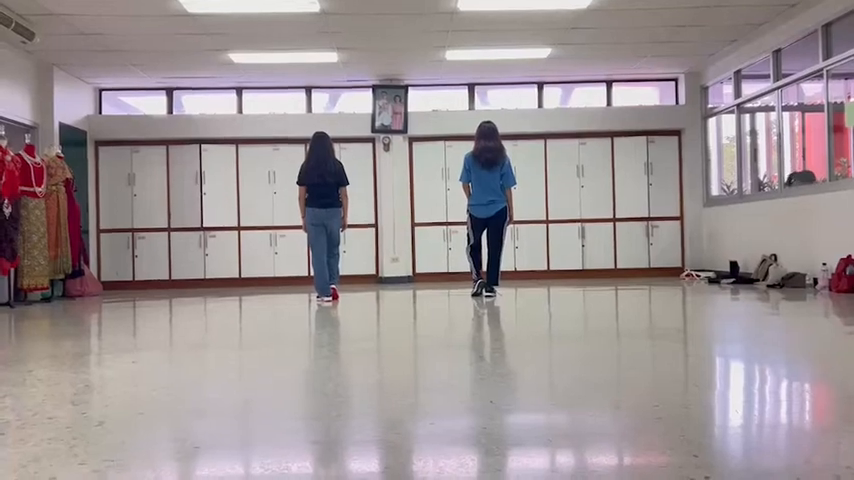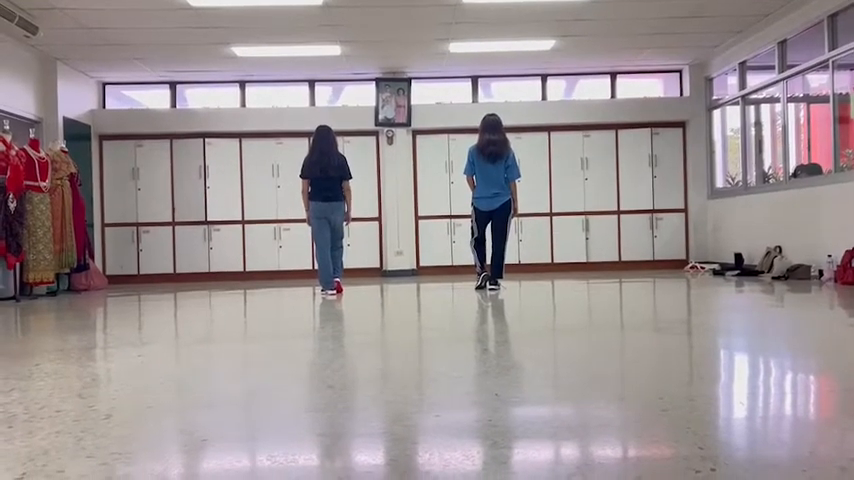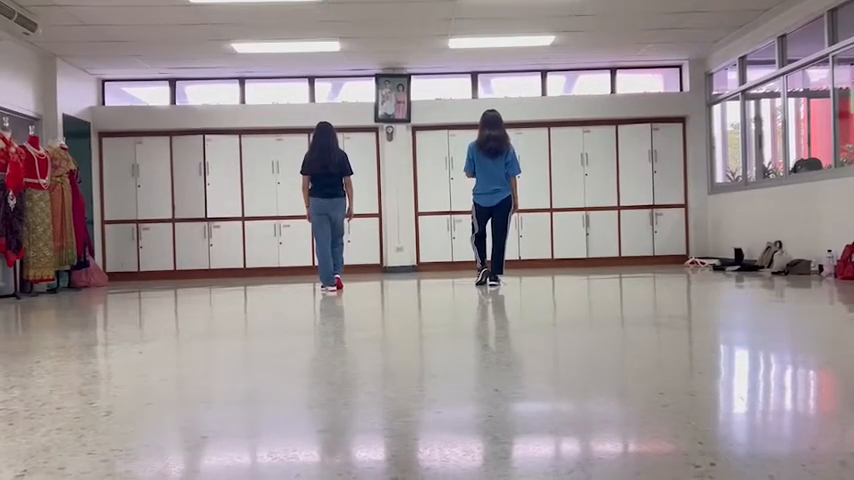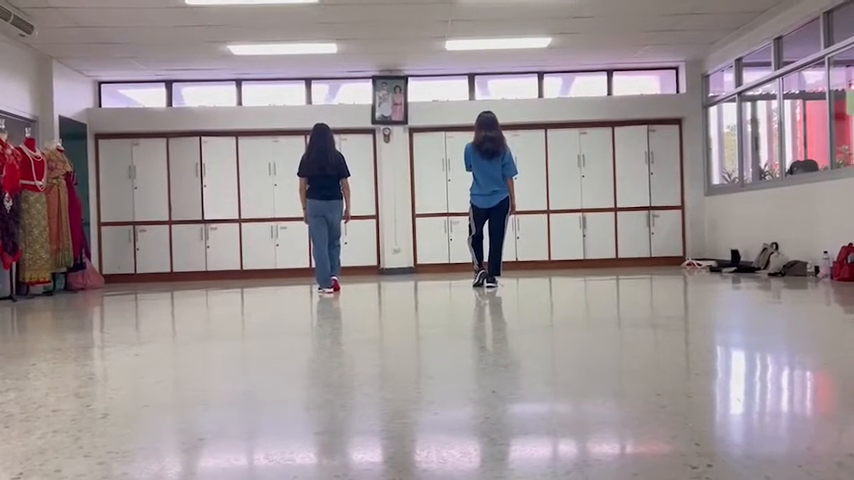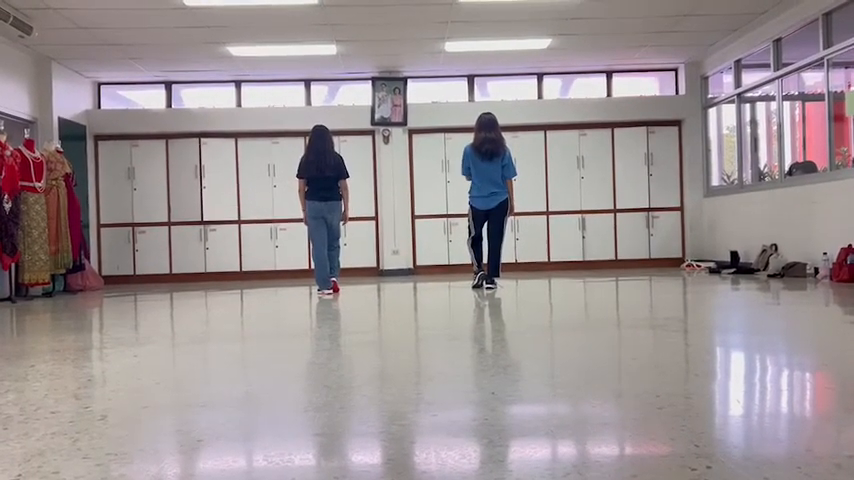
dt=1s
person 1, frame 1
left shoulder: (470, 158)
right shoulder: (502, 159)
left elbow: (465, 184)
right elbow: (507, 187)
right wrist: (511, 210)
left hip: (476, 210)
right hip: (498, 210)
left knee: (473, 246)
right knee: (495, 249)
left ankle: (477, 278)
right ankle: (490, 286)
person 1, frame 2
left shoulder: (474, 151)
right shoulder: (506, 152)
left elbow: (469, 177)
right elbow: (512, 180)
right wrist: (515, 202)
left hip: (480, 203)
right hip: (503, 203)
left knee: (477, 239)
right knee: (499, 242)
left ankle: (481, 271)
right ankle: (494, 279)
person 1, frame 3
left shoulder: (474, 147)
right shoulder: (506, 147)
left elbow: (469, 173)
right elbow: (512, 176)
right wrist: (515, 198)
left hip: (481, 199)
right hip: (503, 199)
left knee: (478, 235)
right knee: (499, 238)
left ankle: (482, 267)
right ankle: (494, 275)
person 1, frame 4
left shoulder: (470, 149)
right shoulder: (503, 149)
right elbow: (509, 177)
right wrist: (513, 200)
left hip: (479, 201)
right hip: (500, 200)
left knee: (475, 236)
right knee: (496, 239)
left ankle: (480, 269)
right ankle: (491, 276)
person 1, frame 5
left shoulder: (470, 150)
right shoulder: (503, 151)
left elbow: (467, 176)
right elbow: (508, 179)
right wrist: (511, 202)
left hip: (477, 202)
right hip: (499, 201)
left knee: (475, 238)
right knee: (495, 241)
left ankle: (479, 271)
right ankle: (491, 278)
person 2, frame 1
left shoulder: (306, 167)
right shoulder: (337, 166)
left elbow: (302, 195)
right elbow: (343, 194)
left wrist: (303, 217)
right wrist: (345, 216)
left hip: (313, 213)
right hip: (333, 212)
left knee: (318, 253)
right knee: (333, 251)
left ankle: (325, 292)
right ankle: (333, 284)
person 2, frame 2
left shoulder: (310, 161)
right shoulder: (340, 160)
left elbow: (305, 189)
right elbow: (346, 188)
left wrist: (307, 211)
right wrist: (348, 210)
left hip: (317, 206)
right hip: (337, 206)
left knee: (322, 246)
right knee: (337, 244)
left ankle: (329, 285)
right ankle: (337, 277)
person 2, frame 3
left shoulder: (310, 157)
right shoulder: (341, 156)
left elbow: (305, 185)
right elbow: (348, 183)
left wrist: (307, 207)
right wrist: (351, 205)
left hip: (318, 202)
right hip: (337, 202)
left knee: (322, 243)
right knee: (337, 240)
left ankle: (329, 282)
right ankle: (337, 274)
person 2, frame 4
left shoulder: (307, 159)
right shoulder: (337, 157)
left elbow: (302, 186)
right elbow: (345, 185)
left wrist: (304, 208)
right wrist: (348, 207)
left hip: (314, 204)
right hip: (334, 203)
left knee: (319, 244)
right knee: (334, 242)
left ankle: (326, 283)
right ankle: (334, 275)
person 2, frame 5
left shoulder: (306, 160)
right shoulder: (336, 159)
left elbow: (301, 188)
right elbow: (343, 186)
left wrist: (304, 210)
right wrist: (346, 209)
left hip: (313, 205)
right hip: (334, 205)
left knee: (319, 245)
right knee: (333, 243)
left ankle: (325, 285)
right ankle: (333, 277)
